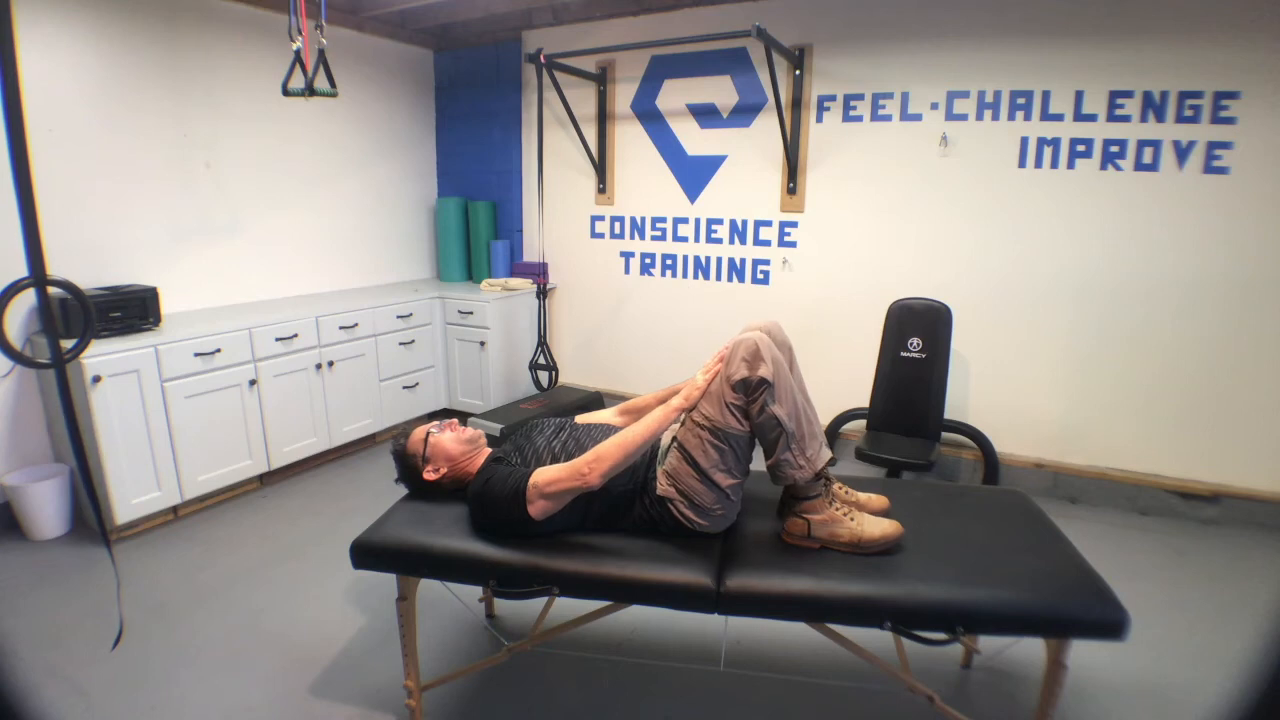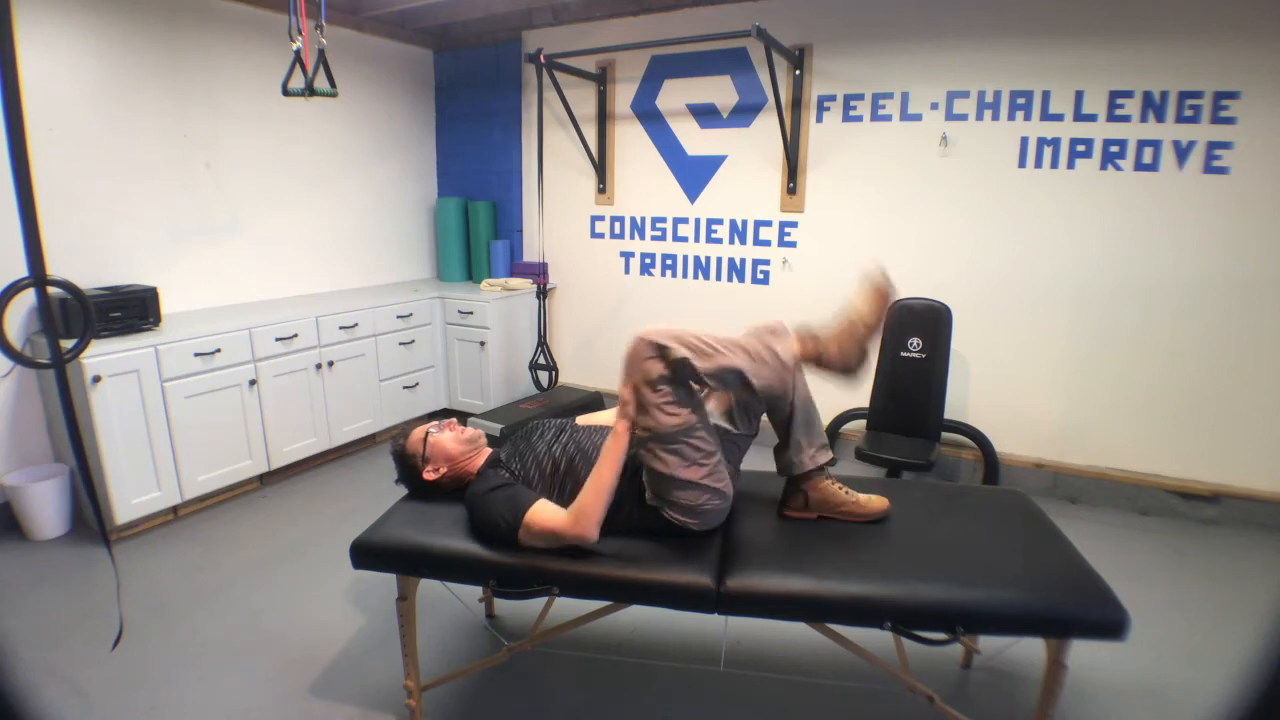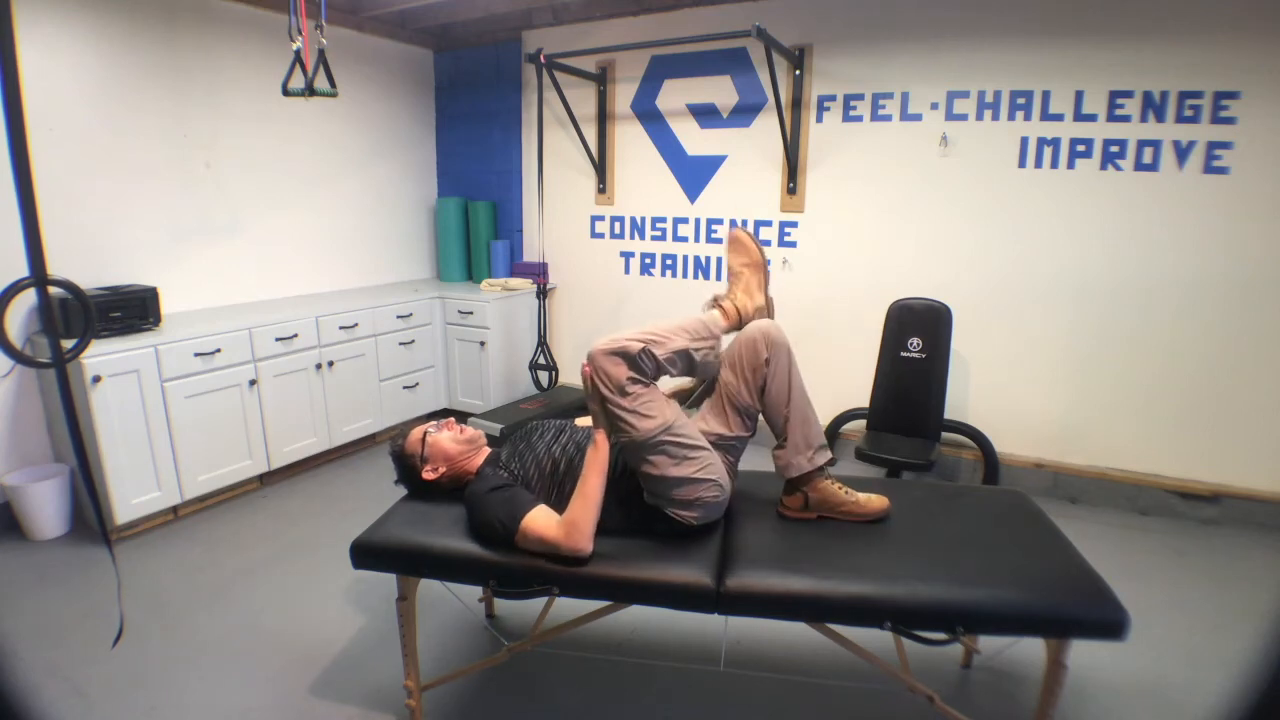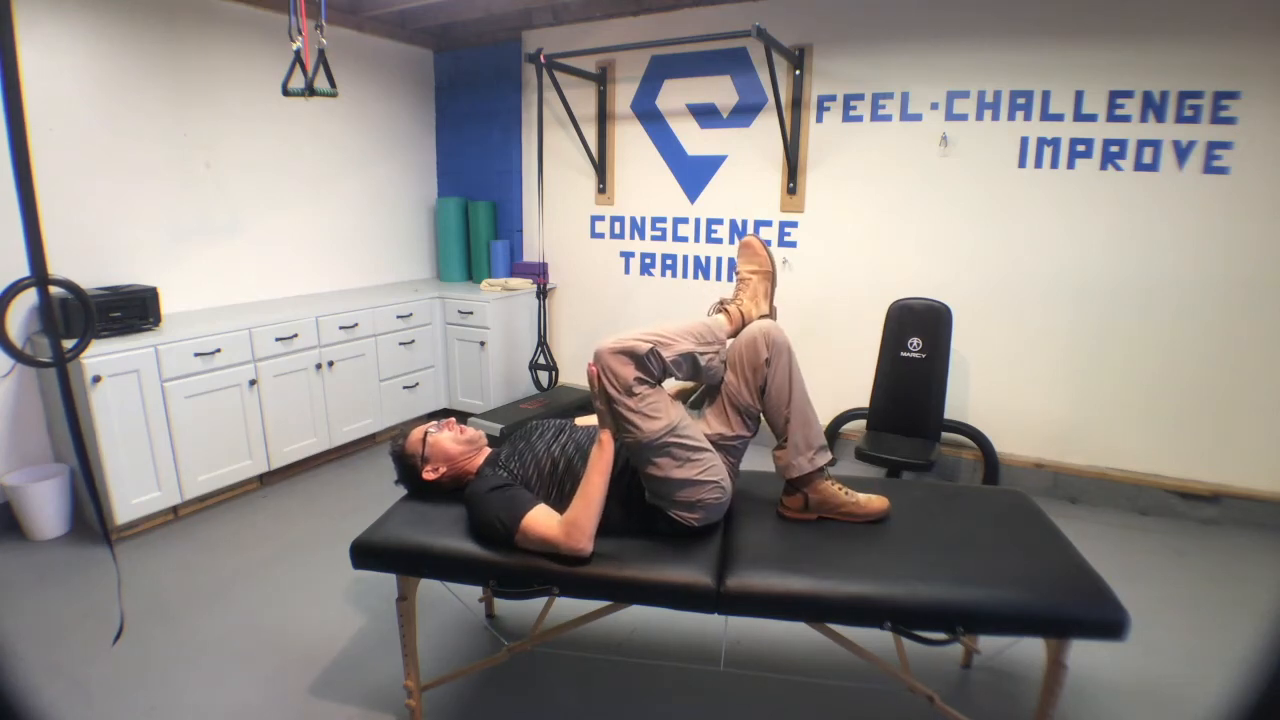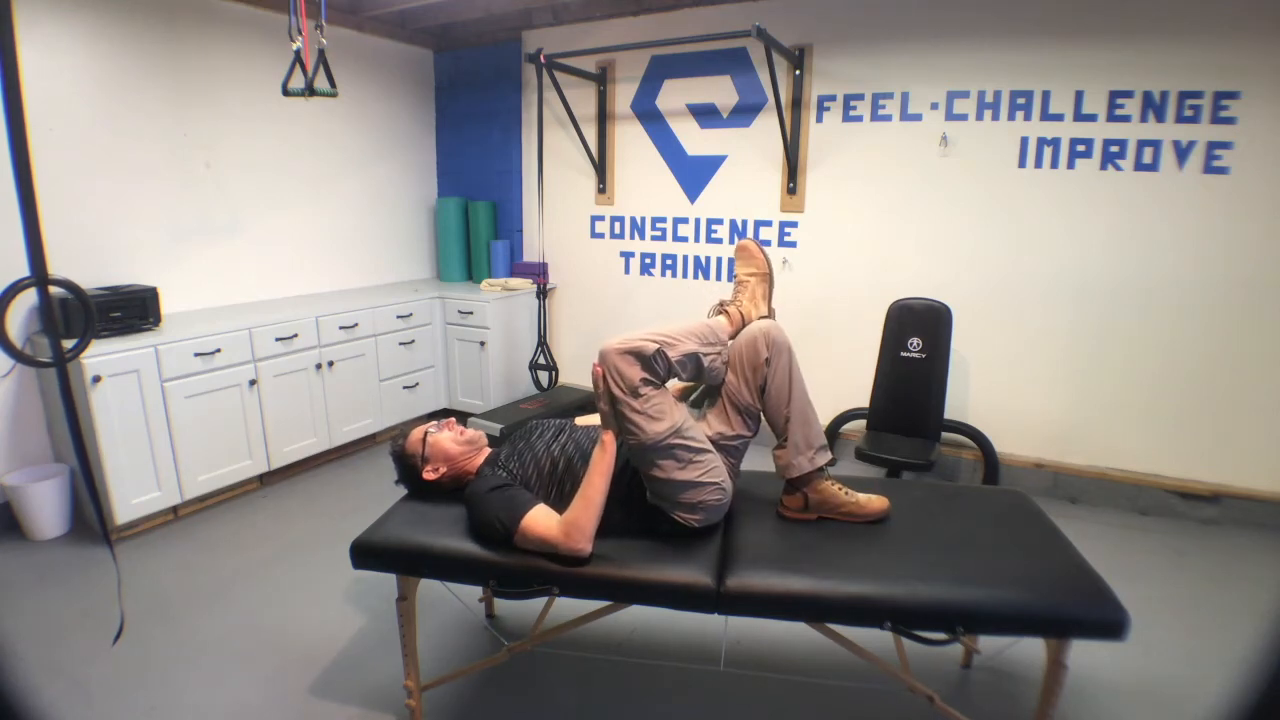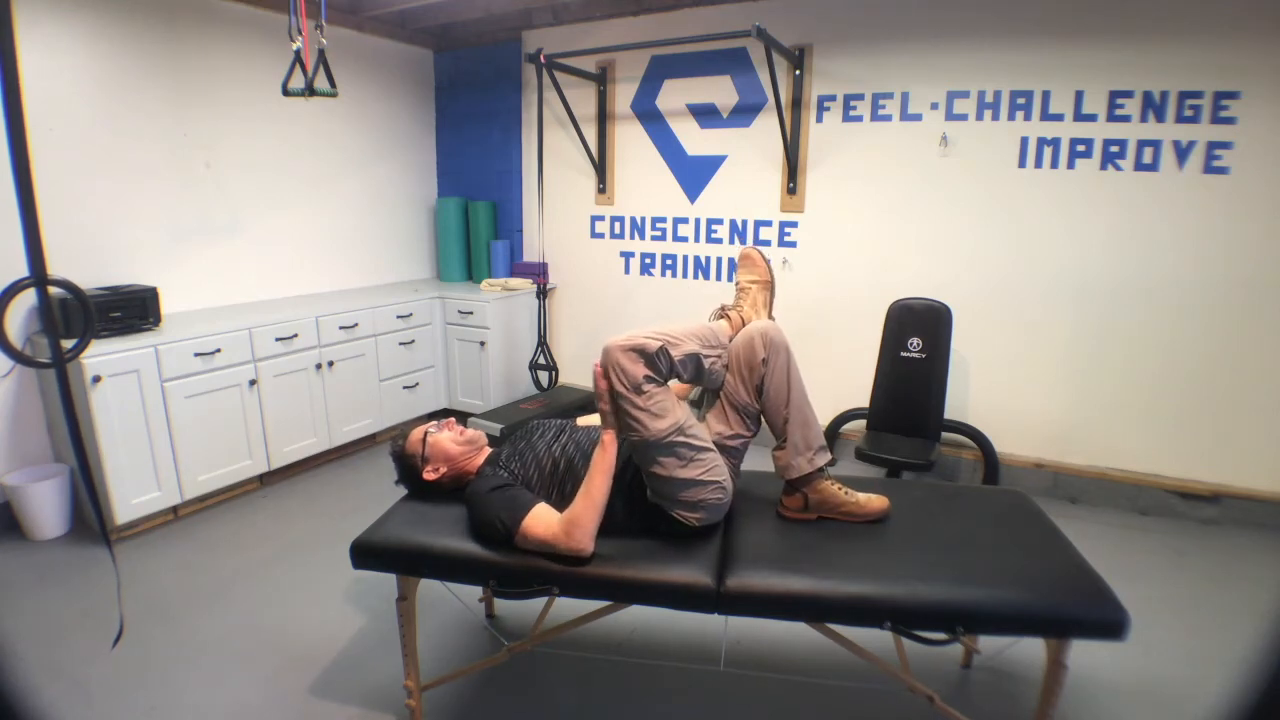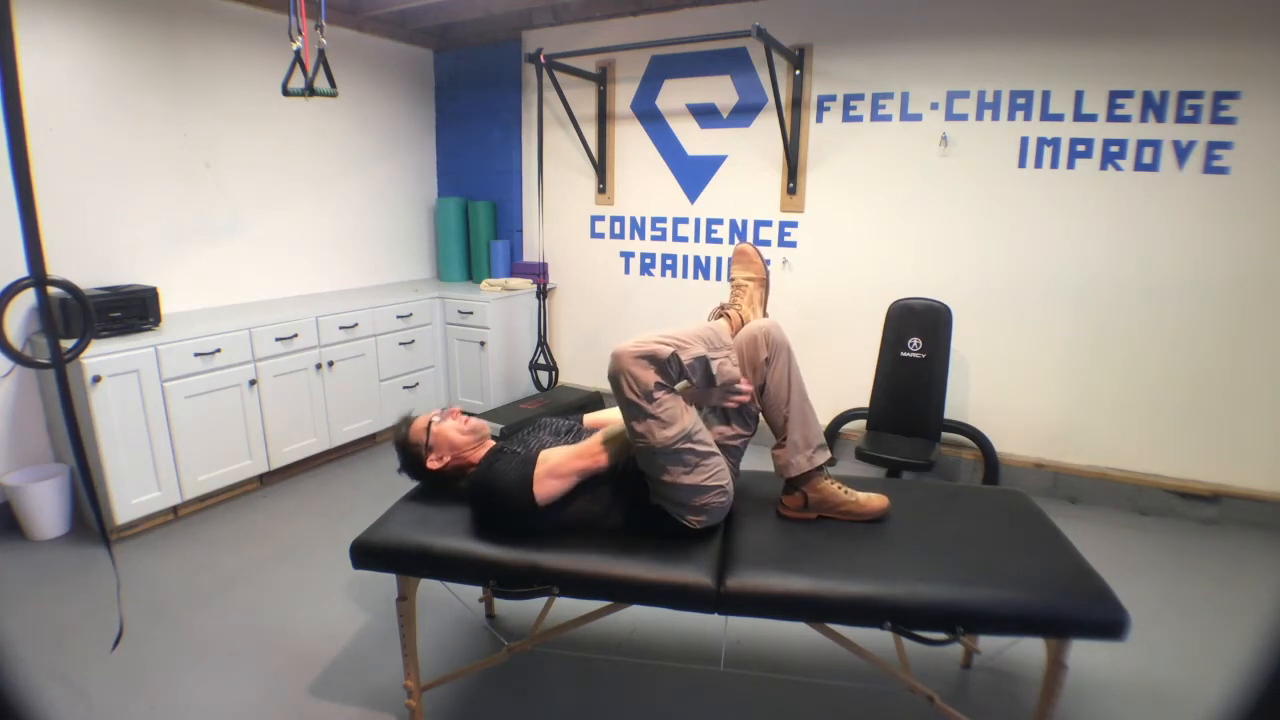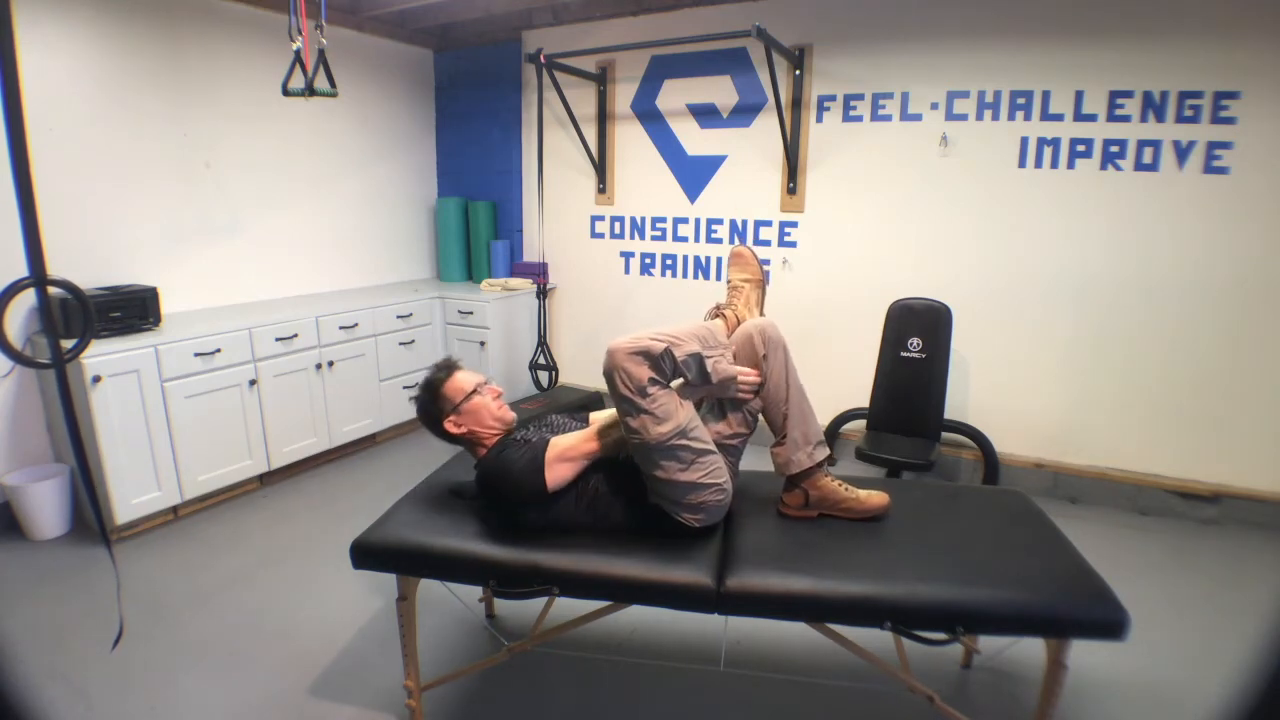
dt=0.4s
person 1, frame 1
left shoulder: (520, 442)
right shoulder: (492, 493)
left elbow: (617, 416)
right elbow: (588, 473)
left wrist: (700, 385)
right wrist: (682, 402)
left hip: (667, 455)
right hip: (685, 500)
left knee: (765, 337)
right knee: (752, 354)
left ankle: (811, 482)
right ankle: (811, 507)
person 1, frame 2
left shoulder: (522, 441)
right shoulder: (490, 500)
left elbow: (611, 416)
right elbow: (581, 529)
right wrist: (625, 428)
left hip: (694, 452)
right hip: (687, 500)
left knee: (772, 335)
right knee: (651, 345)
left ankle: (807, 488)
right ankle: (816, 348)
person 1, frame 3
left shoulder: (521, 439)
right shoulder: (488, 497)
left elbow: (626, 413)
right elbow: (575, 541)
left wrist: (686, 387)
right wrist: (602, 432)
left hip: (697, 458)
right hip: (691, 493)
left knee: (764, 340)
right knee: (608, 358)
left ankle: (808, 485)
right ankle: (732, 308)
person 1, frame 4
left shoulder: (523, 439)
right shoulder: (487, 498)
left elbow: (623, 417)
right elbow: (575, 540)
left wrist: (691, 383)
right wrist: (607, 431)
left hip: (703, 459)
right hip: (693, 495)
left knee: (765, 340)
right knee: (615, 357)
left ankle: (809, 486)
right ankle: (735, 315)
person 1, frame 5
left shoulder: (524, 437)
right shoulder: (487, 497)
left elbow: (630, 413)
right elbow: (575, 540)
left wrist: (694, 378)
right wrist: (610, 432)
left hip: (703, 459)
right hip: (694, 496)
left knee: (766, 339)
right knee: (620, 356)
left ankle: (807, 485)
right ankle: (736, 316)
person 1, frame 6
left shoulder: (527, 436)
right shoulder: (488, 497)
right elbow: (576, 540)
left wrist: (691, 381)
right wrist: (611, 431)
left hip: (702, 459)
right hip: (692, 497)
left knee: (764, 339)
right knee: (622, 353)
left ankle: (807, 485)
right ankle: (735, 320)
person 1, frame 7
left shoulder: (527, 437)
right shoulder: (495, 483)
left elbow: (615, 419)
right elbow: (595, 455)
left wrist: (696, 388)
right wrist: (691, 393)
left hip: (696, 460)
right hip: (693, 499)
left knee: (766, 337)
right knee: (631, 358)
left ankle: (806, 484)
right ankle: (733, 320)
person 1, frame 8
left shoulder: (535, 431)
right shoulder: (503, 471)
left elbow: (632, 413)
right elbow: (600, 441)
left wrist: (703, 382)
right wrist: (702, 384)
left hip: (695, 463)
right hip: (692, 499)
left knee: (762, 335)
right knee: (625, 354)
left ankle: (807, 484)
right ankle: (729, 321)
